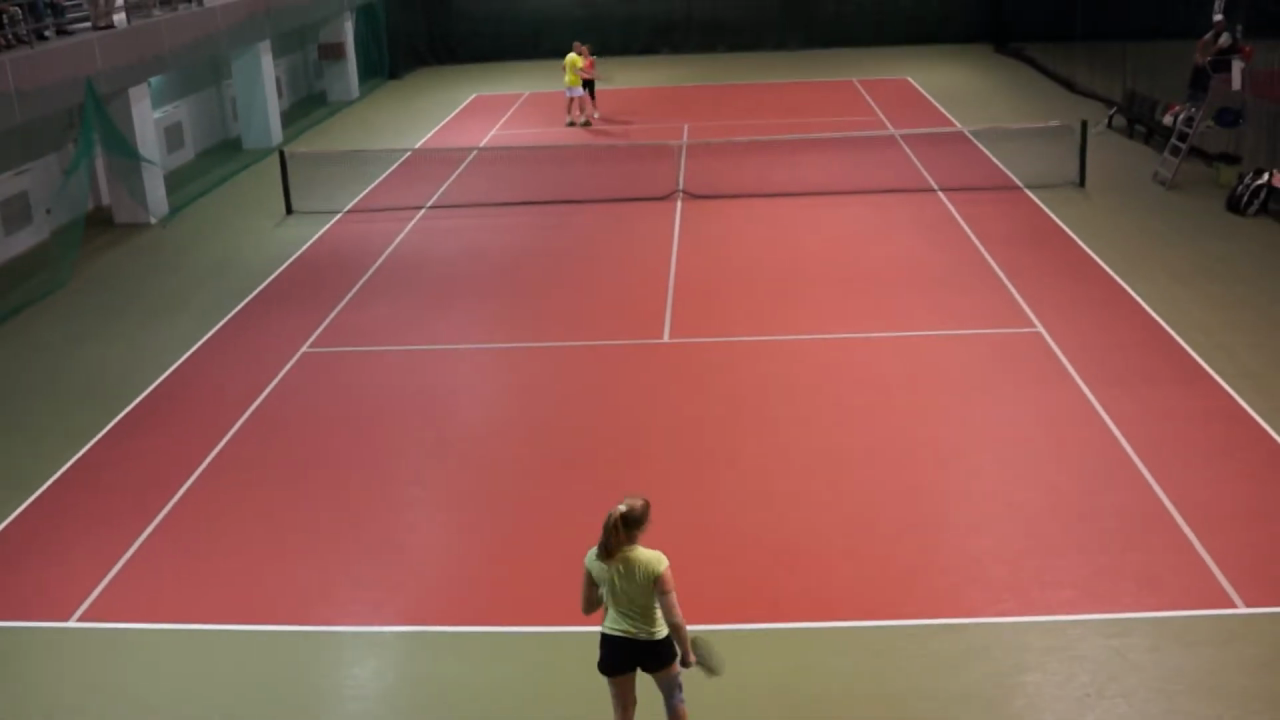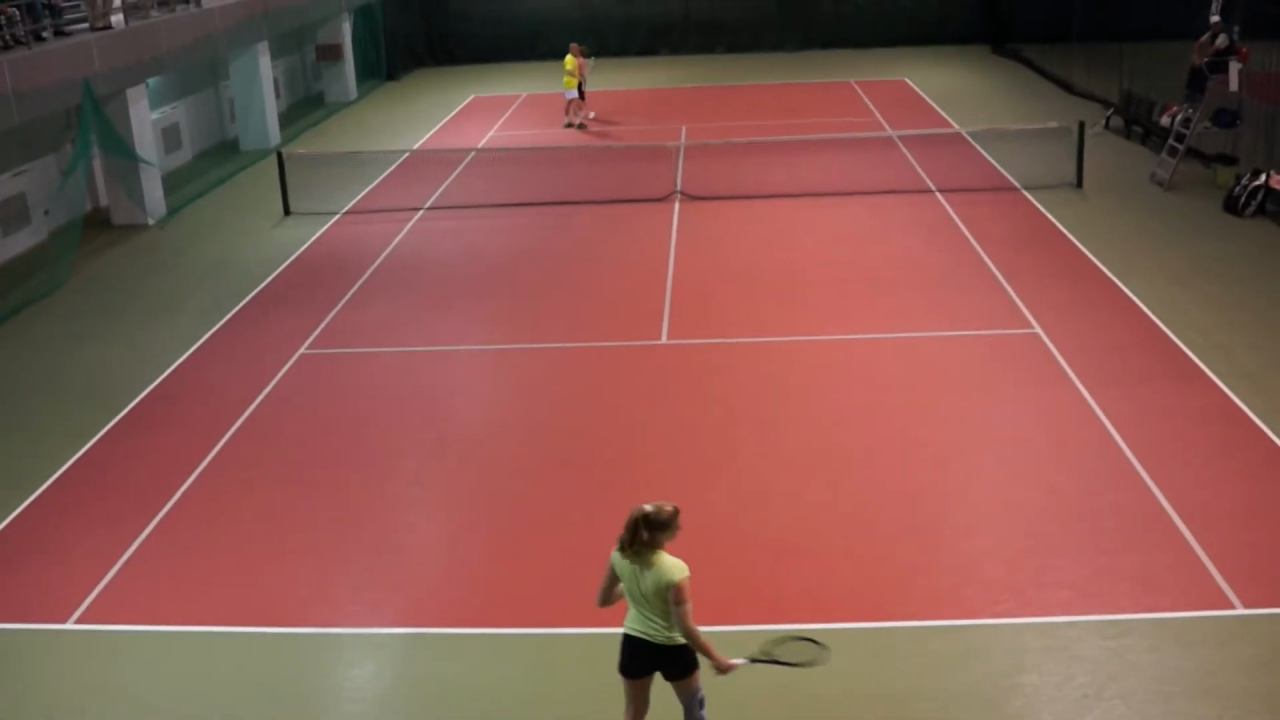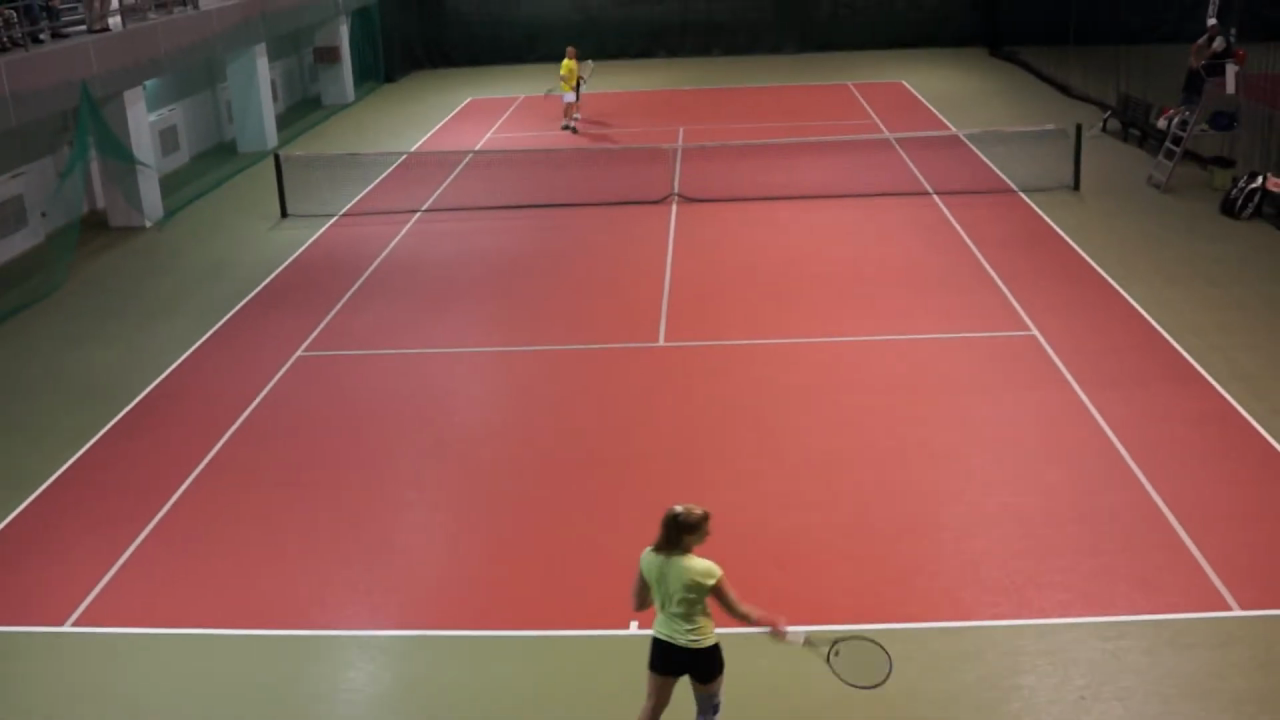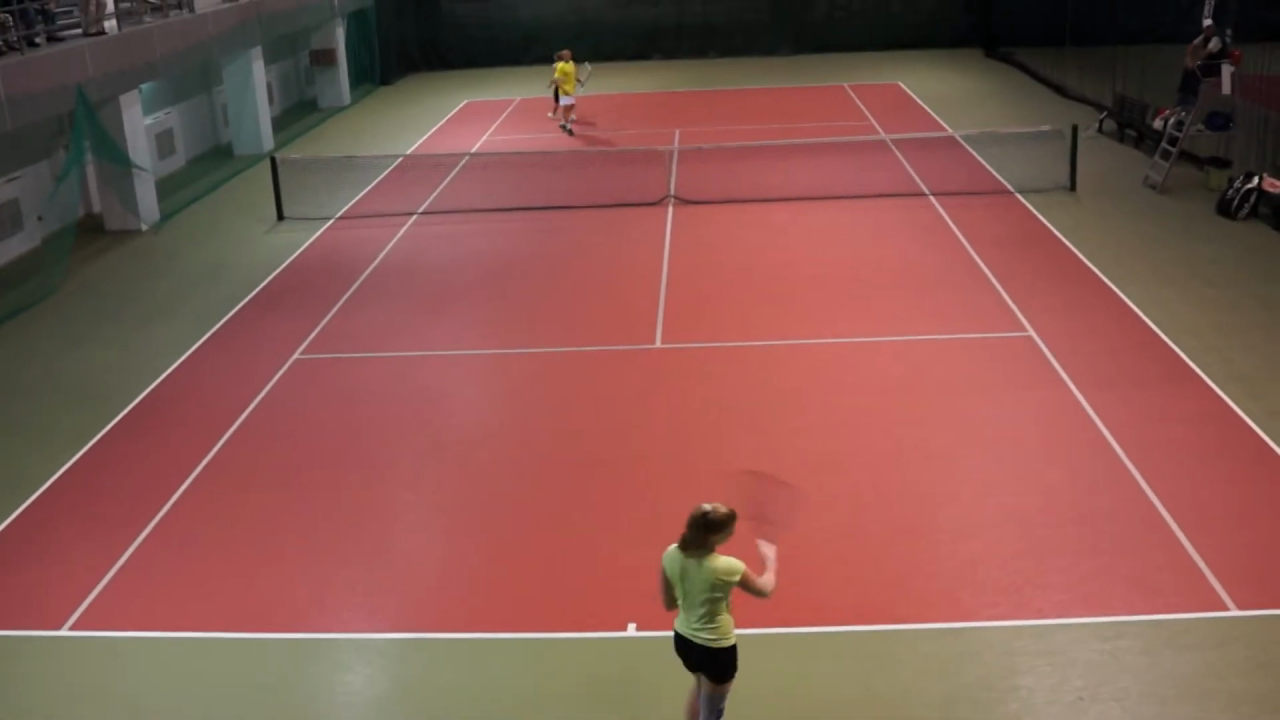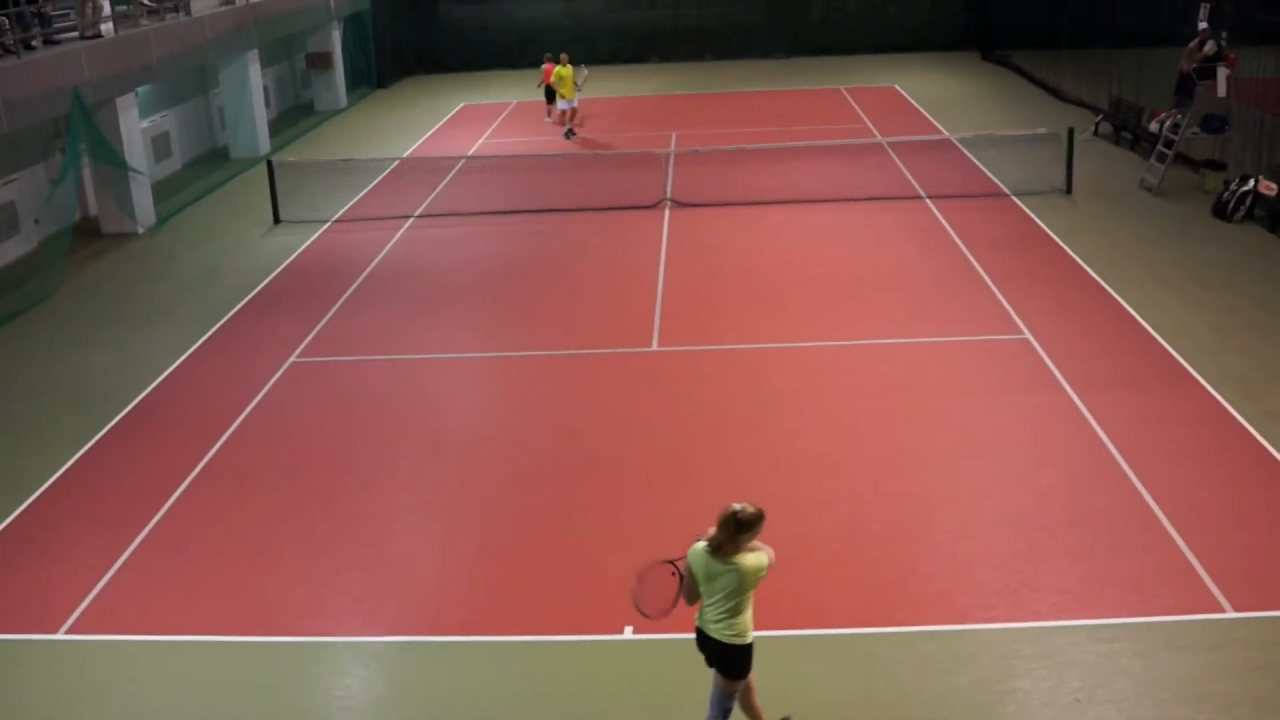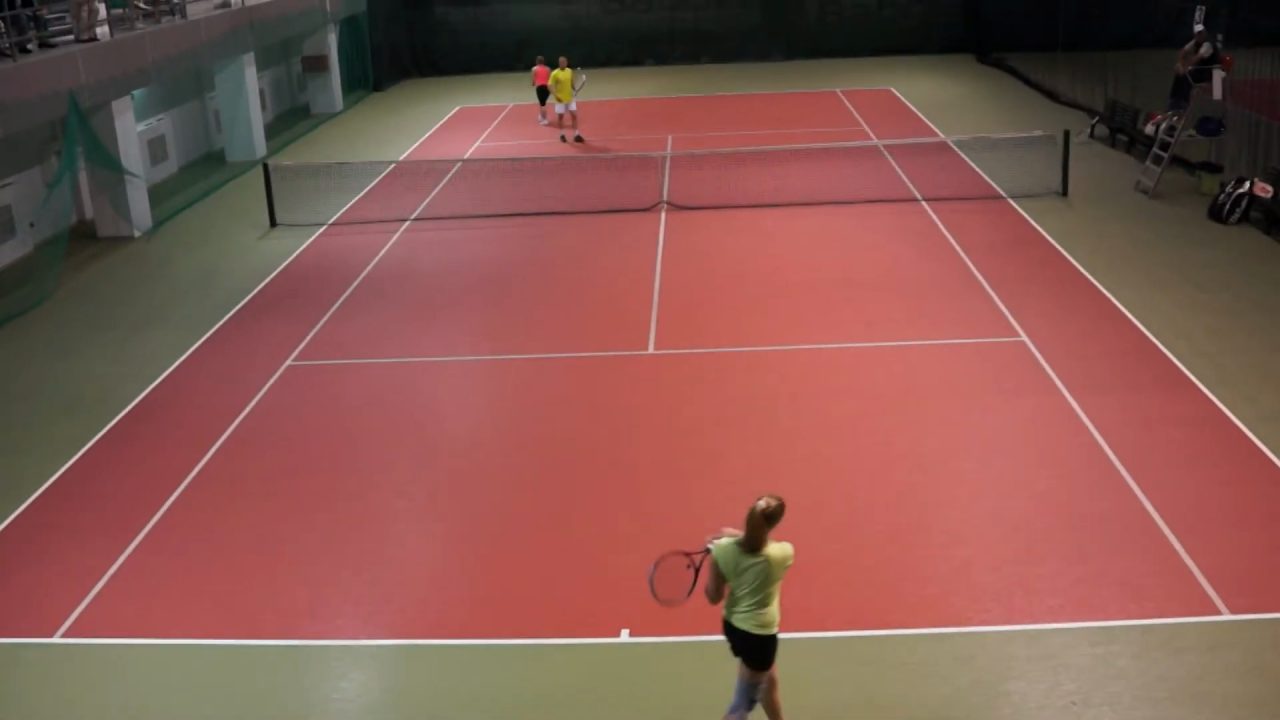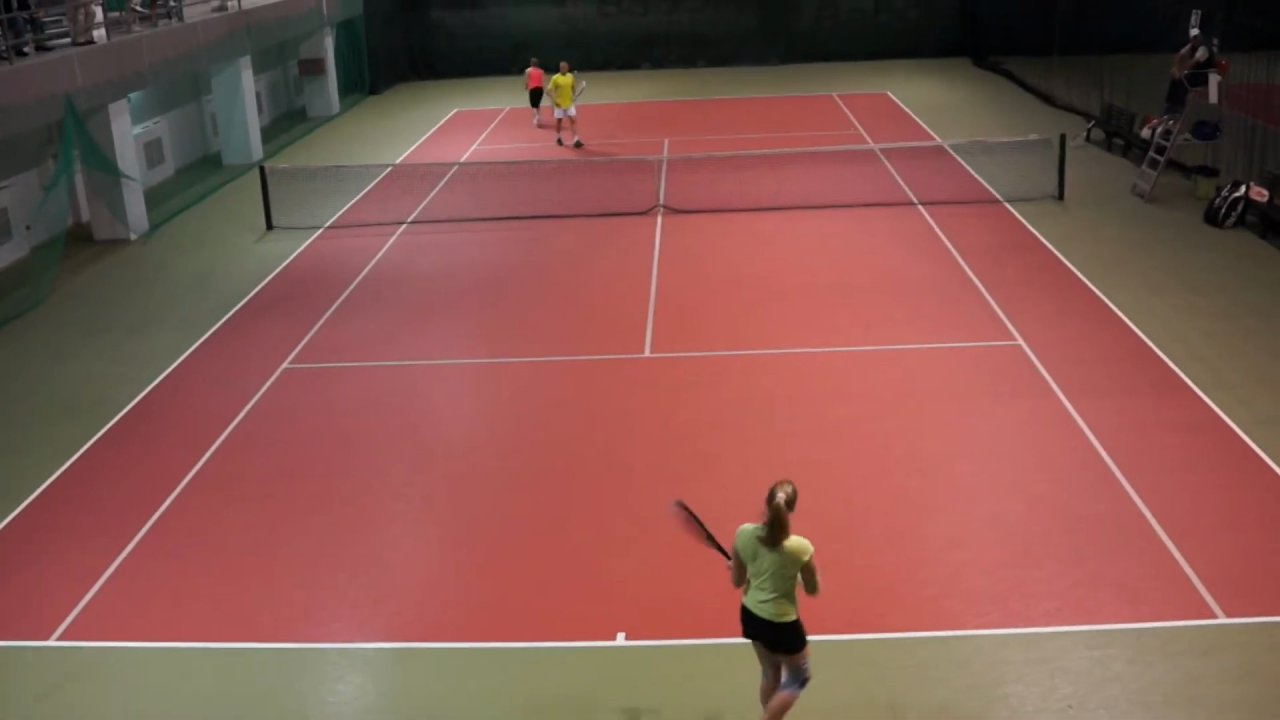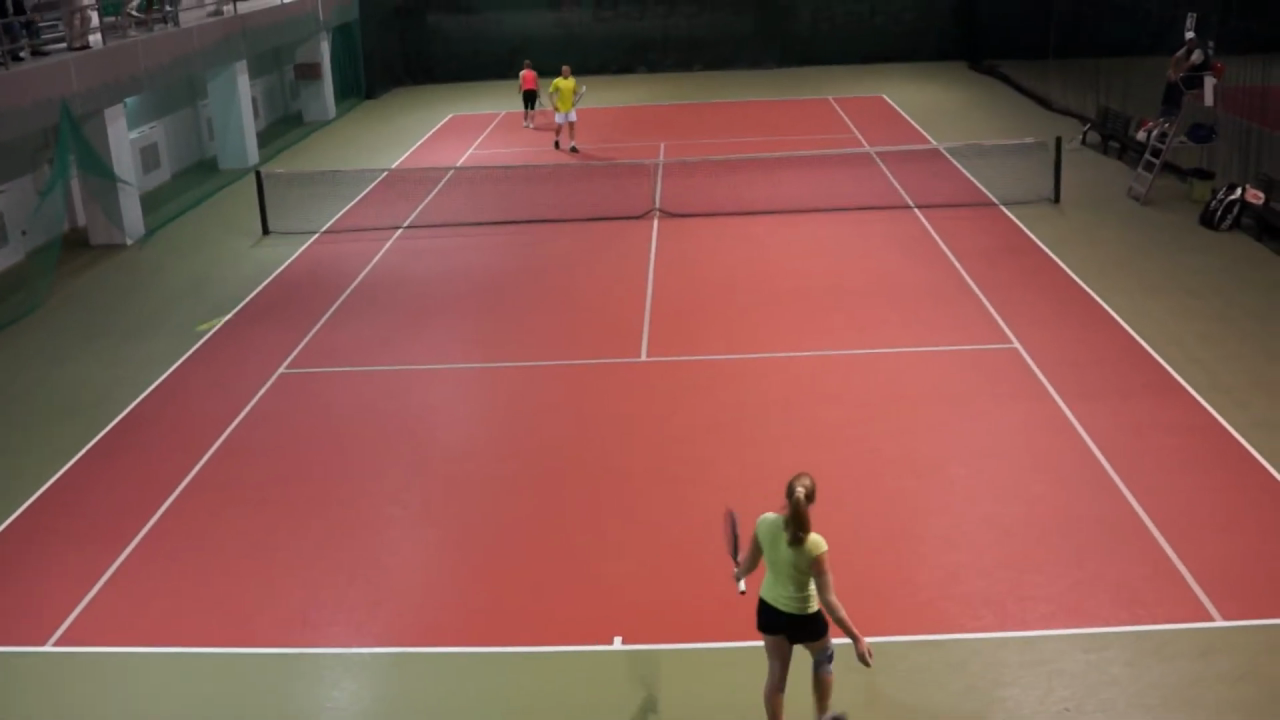
dt=0.2s
person 1, frame 1
left shoulder: (595, 558)
right shoulder: (655, 561)
left elbow: (588, 608)
right elbow: (673, 618)
right wrist: (686, 652)
left hip: (615, 641)
right hip: (654, 641)
right knee: (674, 696)
person 1, frame 2
left shoulder: (620, 555)
right shoulder: (674, 569)
left elbow: (603, 600)
right elbow: (686, 629)
right wrist: (716, 658)
left hip: (634, 643)
right hip: (672, 648)
person 1, frame 3
left shoulder: (648, 557)
right shoulder: (705, 570)
left elbow: (639, 604)
right elbow: (737, 611)
right wrist: (771, 622)
left hip: (663, 644)
right hip: (700, 650)
person 1, frame 4
left shoulder: (671, 554)
right shoulder: (729, 567)
left elbow: (669, 603)
right elbow: (765, 589)
right wrist: (770, 558)
left hip: (683, 638)
right hip: (716, 648)
left knee: (700, 689)
person 1, frame 5
left shoulder: (697, 552)
right shoulder: (755, 564)
left elbow: (689, 598)
right elbow: (769, 554)
left hip: (704, 633)
right hip: (733, 644)
left knee: (745, 683)
person 1, frame 6
left shoulder: (722, 549)
right shoulder: (782, 553)
left elbow: (713, 597)
right wrist: (738, 534)
left hip: (733, 625)
right hip: (759, 635)
left knee: (767, 680)
person 1, frame 7
left shoulder: (744, 534)
right shoulder: (800, 547)
left elbow: (737, 582)
right elbow: (812, 590)
left hip: (750, 614)
right hip: (781, 621)
left knee: (771, 673)
right knee: (798, 678)
person 1, frame 8
left shoulder: (765, 523)
right shoulder: (814, 544)
left elbow: (748, 565)
right elbow: (828, 600)
left wrist: (739, 573)
right wrist: (857, 638)
left hip: (769, 607)
right hip: (802, 615)
left knee: (776, 673)
right knee: (823, 658)
